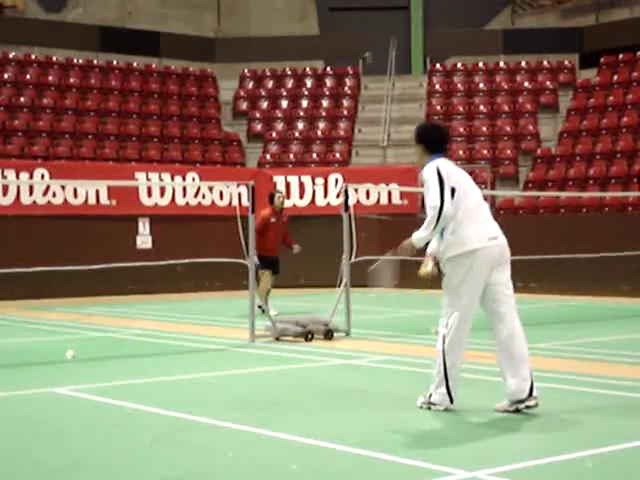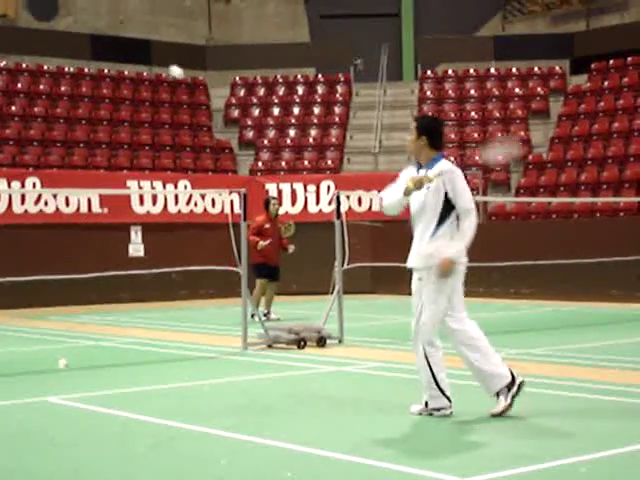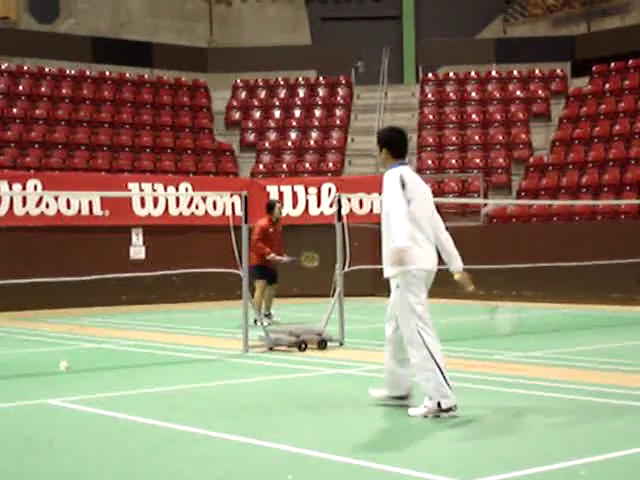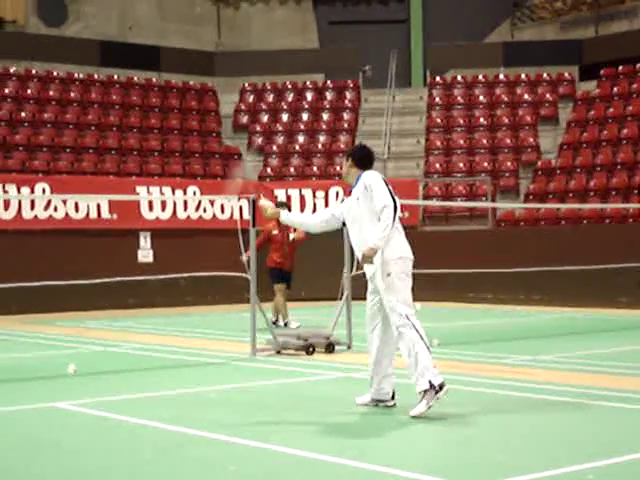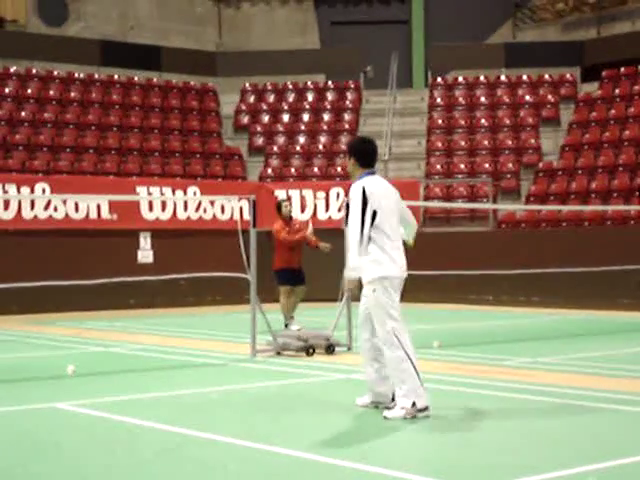
dt=0.7s
person 1, frame 1
left shoulder: (433, 170)
right shoulder: (451, 169)
left elbow: (442, 213)
left wrist: (416, 241)
right wrist: (432, 256)
left hip: (468, 252)
right hip: (495, 245)
left knee: (453, 325)
right knee: (506, 320)
left ankle: (441, 395)
right ankle: (522, 392)
person 1, frame 2
left shoulder: (448, 171)
right shoulder: (412, 173)
left elbow: (469, 216)
right elbow: (388, 204)
left wrist: (453, 255)
right wrist: (408, 188)
left hip: (439, 262)
right hip: (427, 261)
left knee: (424, 332)
right knee: (459, 326)
left ankle: (438, 400)
right ankle: (504, 381)
person 1, frame 3
left shoulder: (394, 176)
right shoulder: (417, 182)
left elbow: (398, 214)
right elbow: (439, 228)
left wrist: (399, 245)
right wrist: (457, 267)
left hip: (409, 266)
right hip: (415, 265)
left knee: (416, 331)
right knee: (396, 327)
left ankle: (442, 400)
right ankle: (396, 388)
person 1, frame 4
left shoulder: (372, 179)
right shoulder: (350, 203)
left elbow: (390, 209)
right elbow: (317, 222)
left wrist: (374, 245)
right wrist: (280, 214)
left hip: (391, 260)
right hip: (377, 267)
left knee: (402, 318)
right knee: (379, 327)
left ankle: (430, 381)
right ankle: (382, 391)
person 1, frame 5
left shoulder: (361, 188)
right shoulder: (385, 186)
left elbow: (357, 233)
right elbow: (408, 221)
left wrist: (351, 272)
right wrist: (408, 236)
left hip: (381, 273)
right hip: (378, 272)
left knee: (390, 332)
right knee: (369, 332)
left ankle: (415, 400)
right ankle: (381, 394)
person 2, frame 1
left shoulder: (283, 216)
right shoulder: (264, 214)
left elbow: (285, 234)
right elbow: (255, 233)
left wrist: (292, 245)
right wrist: (254, 250)
left hip: (274, 254)
right hip: (262, 253)
left knee: (271, 279)
right knee: (265, 277)
left ankle: (262, 303)
right ankle: (265, 307)
person 2, frame 2
left shoulder: (278, 222)
right shoulder: (259, 221)
right elbow: (250, 235)
left wrist: (287, 246)
right wrist: (258, 242)
left hip: (274, 261)
right hip: (261, 260)
left knee: (273, 285)
right knee: (261, 285)
left ankle: (267, 311)
right ankle: (255, 312)
person 2, frame 3
left shoulder: (278, 224)
right shoulder: (262, 224)
right elbow: (255, 241)
left wrist: (282, 255)
right wrist: (268, 253)
left hip: (271, 263)
right hip: (259, 261)
left knee: (272, 287)
right knee: (260, 287)
left ankle: (267, 313)
right ankle: (258, 317)
person 2, frame 4
right shoulder: (271, 228)
left elbow: (302, 236)
right elbow: (259, 243)
left wrist: (295, 236)
right wrist: (249, 255)
left hip: (288, 266)
right hip: (275, 265)
left knee: (282, 293)
right knee: (280, 291)
left ankle: (275, 319)
right ankle: (286, 320)
person 2, frame 5
left shoulder: (297, 224)
right shoulder: (278, 227)
left elbow: (307, 236)
right elbow: (287, 240)
left wrist: (318, 244)
right wrist: (304, 235)
left hip: (296, 265)
right hip: (283, 266)
left knee: (300, 290)
right knee: (285, 292)
left ankle: (289, 314)
right ankle: (288, 322)
